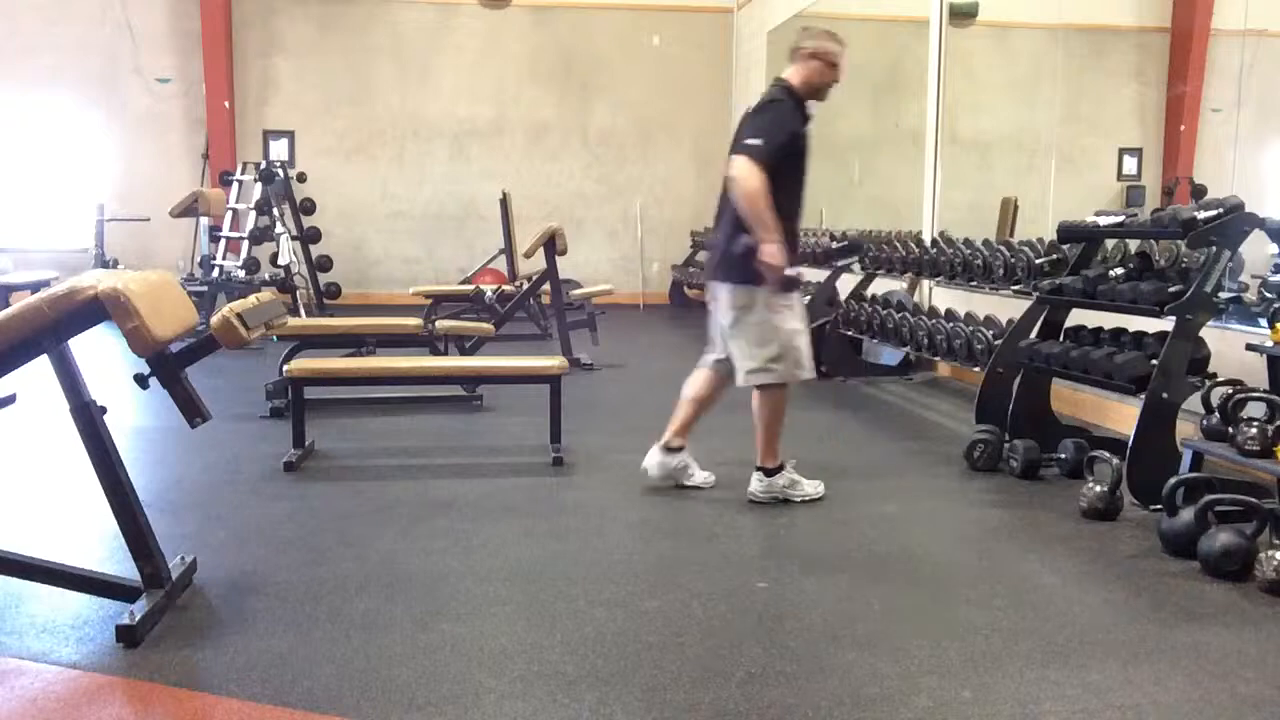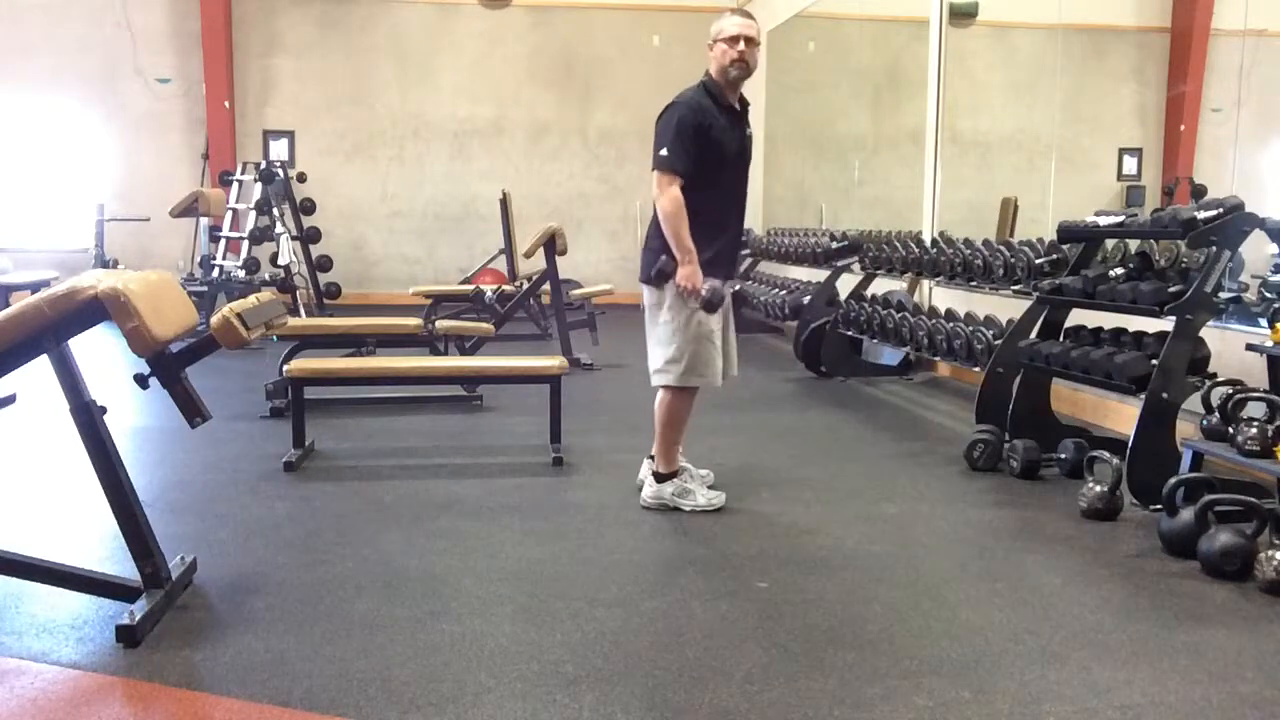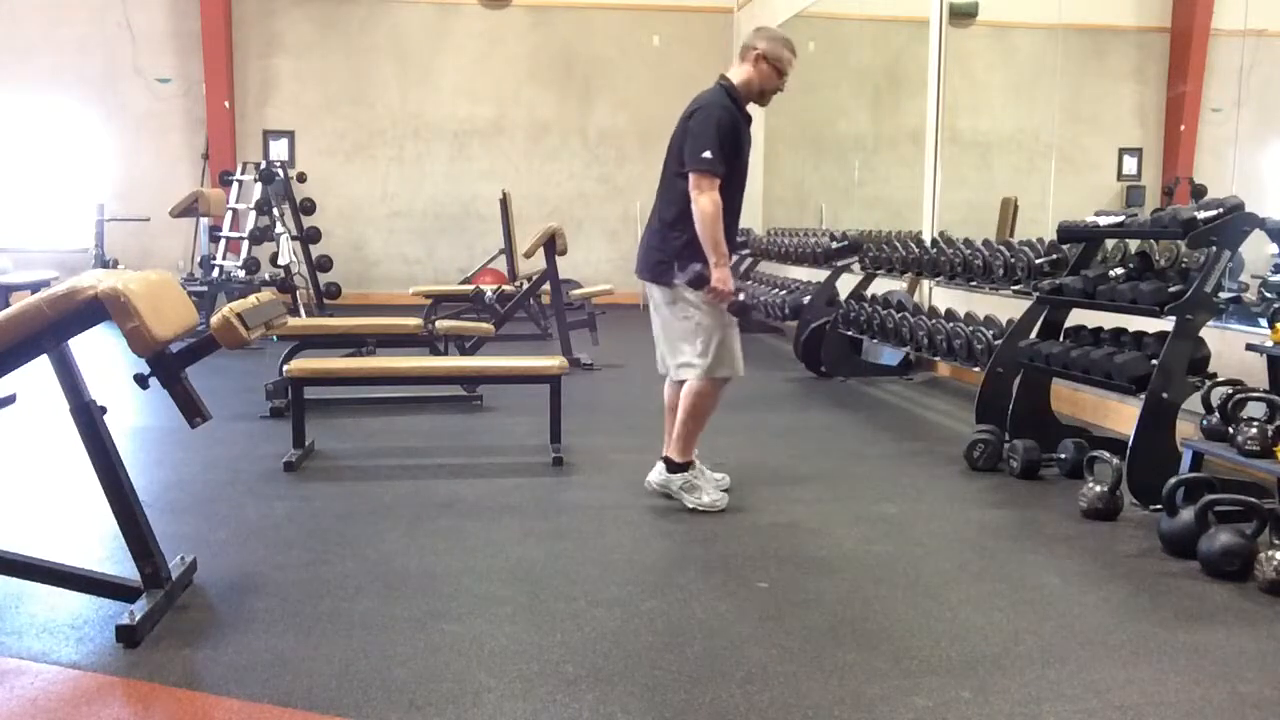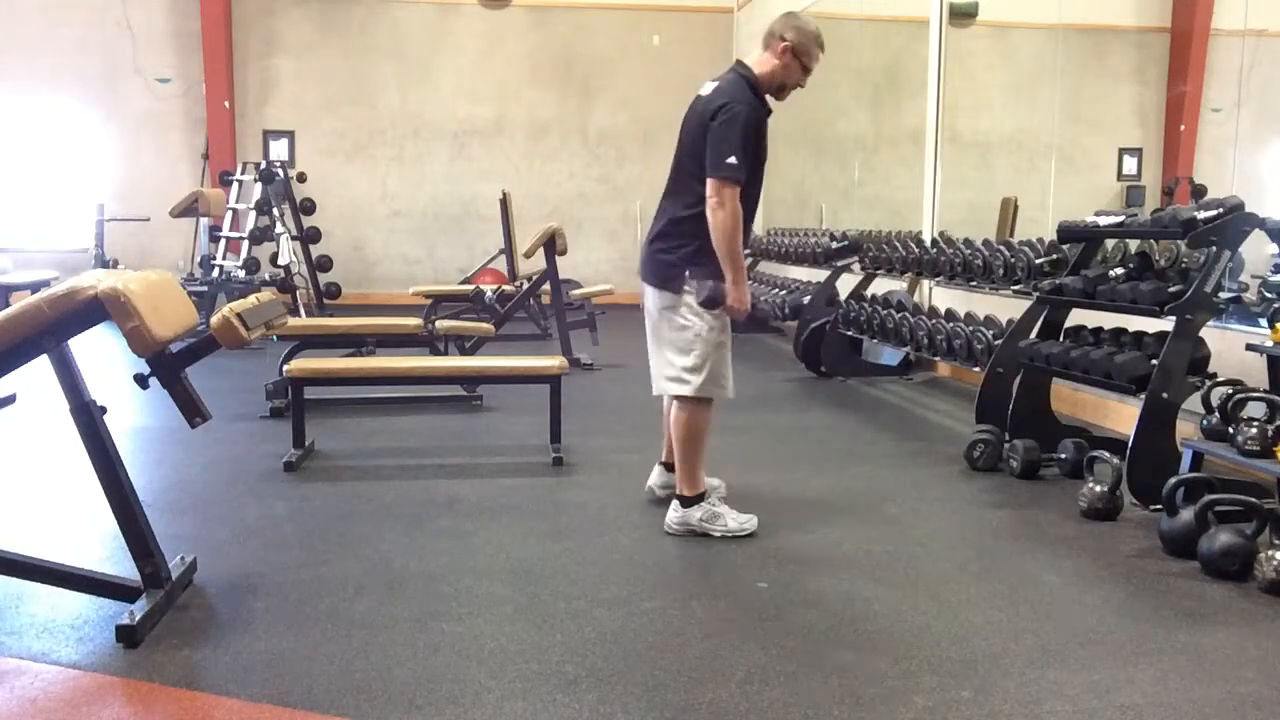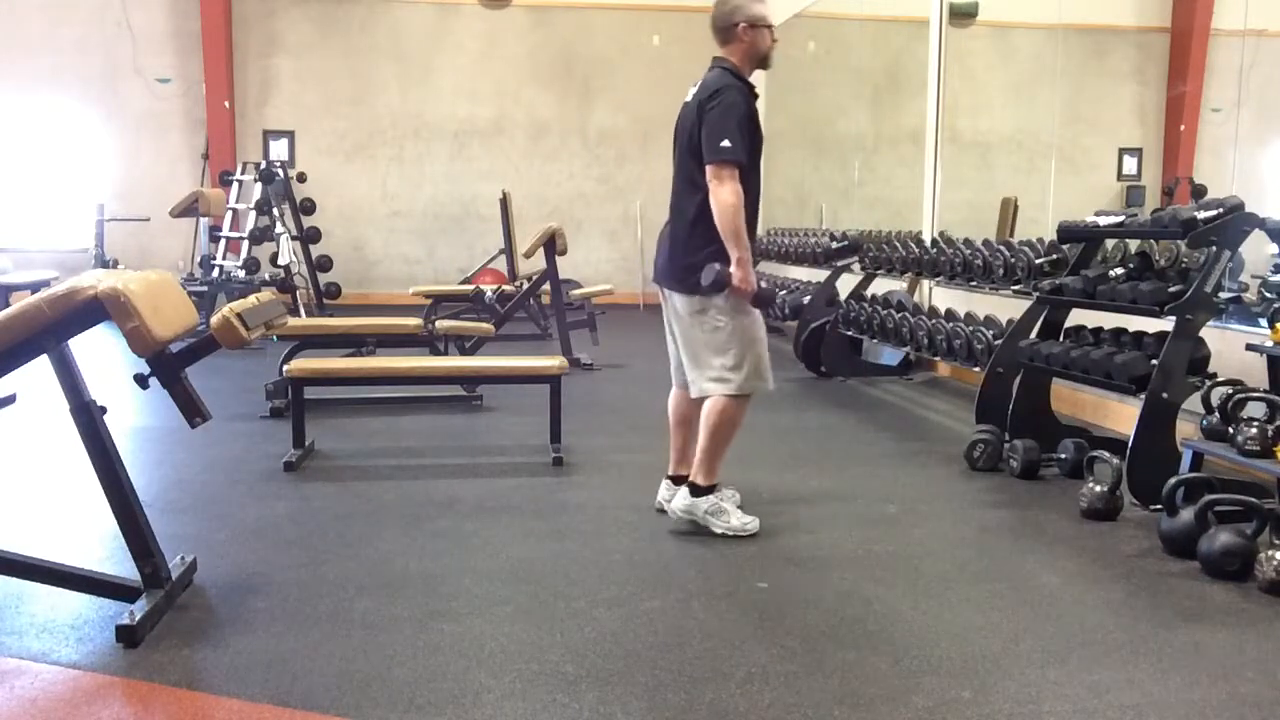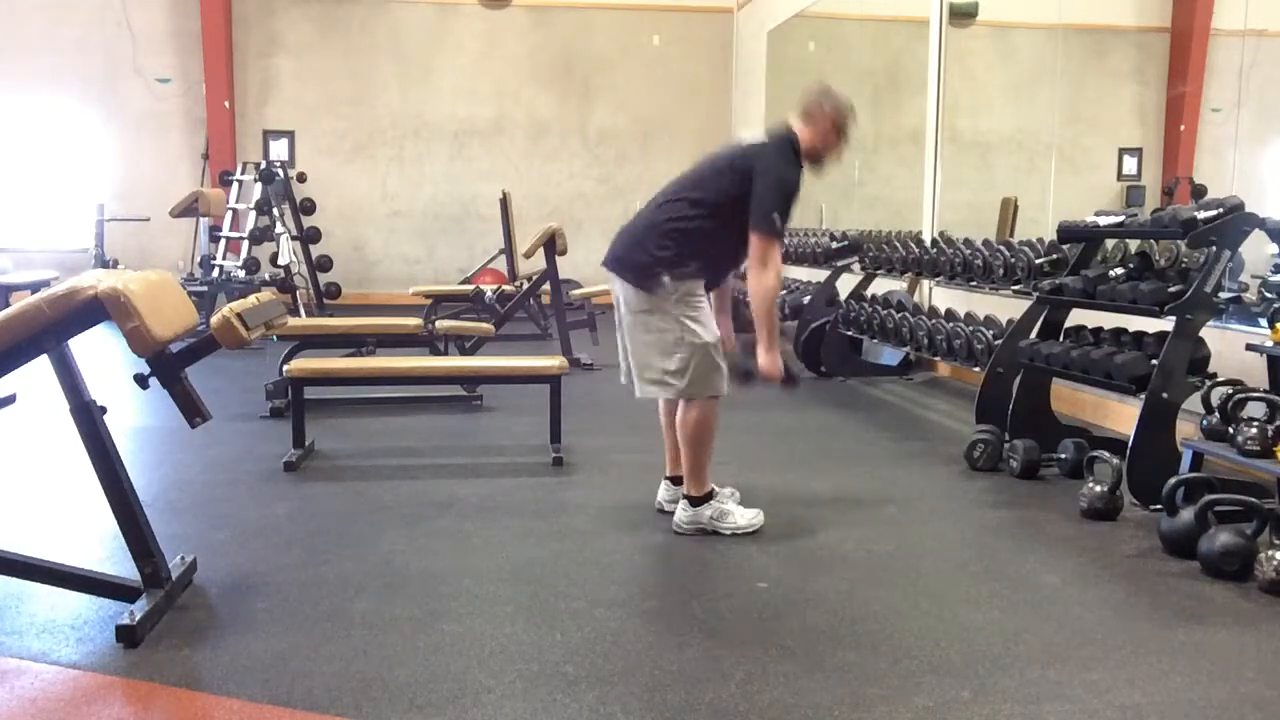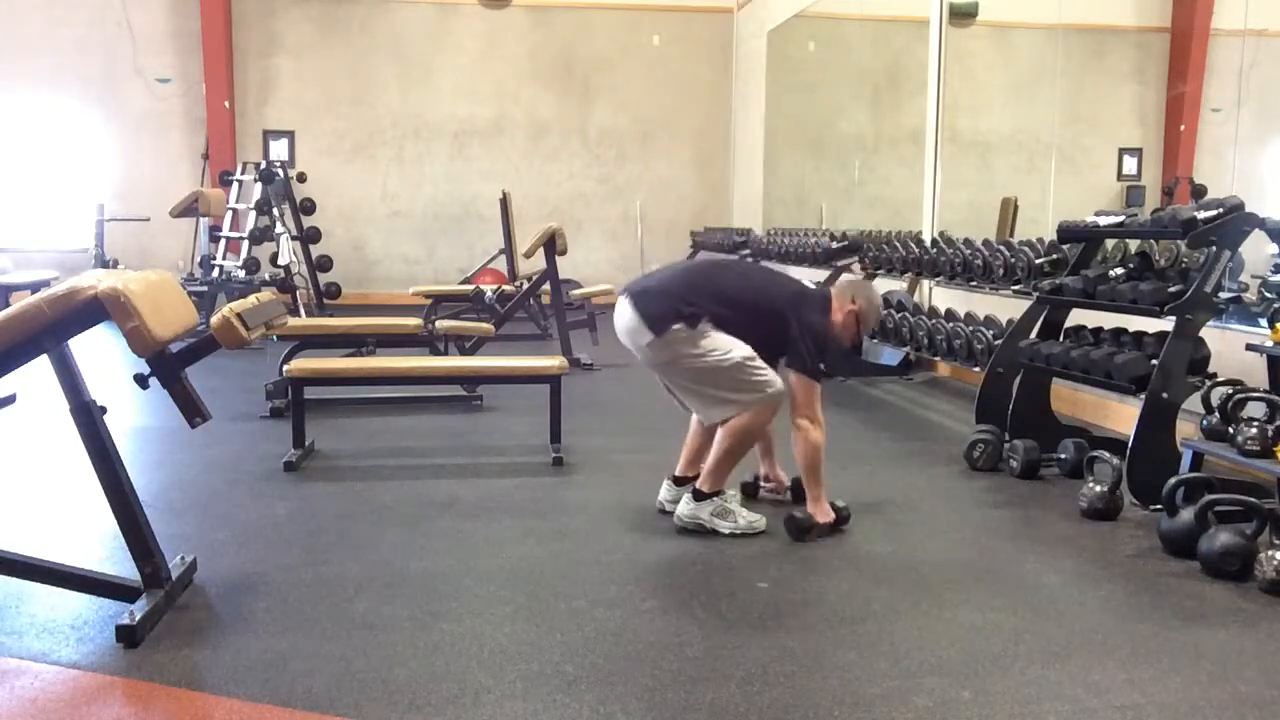
dt=0.7s
person 1, frame 1
left shoulder: (775, 110)
right shoulder: (781, 111)
right elbow: (744, 174)
right wrist: (771, 241)
left hip: (732, 260)
right hip: (756, 267)
left knee: (722, 363)
right knee: (777, 368)
left ankle: (670, 450)
right ankle: (771, 475)
person 1, frame 2
left shoulder: (739, 113)
right shoulder: (689, 110)
right elbow: (665, 189)
right wrist: (686, 261)
left hip: (715, 268)
right hip: (685, 271)
left knee: (687, 371)
right knee: (682, 373)
left ankle: (661, 459)
right ankle: (664, 479)
person 1, frame 3
left shoulder: (728, 112)
right shoulder: (715, 110)
right elbow: (703, 192)
left wrist: (715, 262)
right wrist: (719, 265)
left hip: (674, 259)
right hip: (683, 262)
left knee: (685, 367)
right knee: (712, 366)
left ankle: (676, 460)
right ankle: (676, 467)
person 1, frame 4
left shoulder: (725, 90)
right shoulder: (739, 107)
right elbow: (721, 200)
right wrist: (736, 281)
left hip: (672, 258)
right hip: (690, 267)
left knee: (684, 378)
right knee: (696, 384)
left ankle: (671, 469)
right ankle: (689, 503)
person 1, frame 5
left shoulder: (706, 90)
right shoulder: (729, 93)
right elbow: (723, 183)
right wrist: (741, 261)
left hip: (679, 262)
right hip: (710, 268)
left knee: (691, 379)
right knee: (735, 381)
left ankle: (678, 481)
right ankle: (699, 491)
person 1, frame 6
left shoulder: (755, 152)
right shoulder: (779, 167)
right elbow: (763, 265)
left wrist: (722, 322)
right wrist: (768, 347)
left hip: (639, 261)
right hip: (658, 270)
left knee: (681, 382)
right knee: (699, 383)
left ankle: (676, 484)
right ankle: (697, 503)
person 1, frame 7
right shoulder: (811, 320)
left elbow: (749, 394)
right elbow: (806, 420)
left wrist: (769, 465)
right wrist: (817, 501)
left hip: (636, 307)
right hip: (659, 317)
left knee: (721, 393)
right knee: (764, 397)
left ankle: (680, 484)
right ankle: (703, 501)
